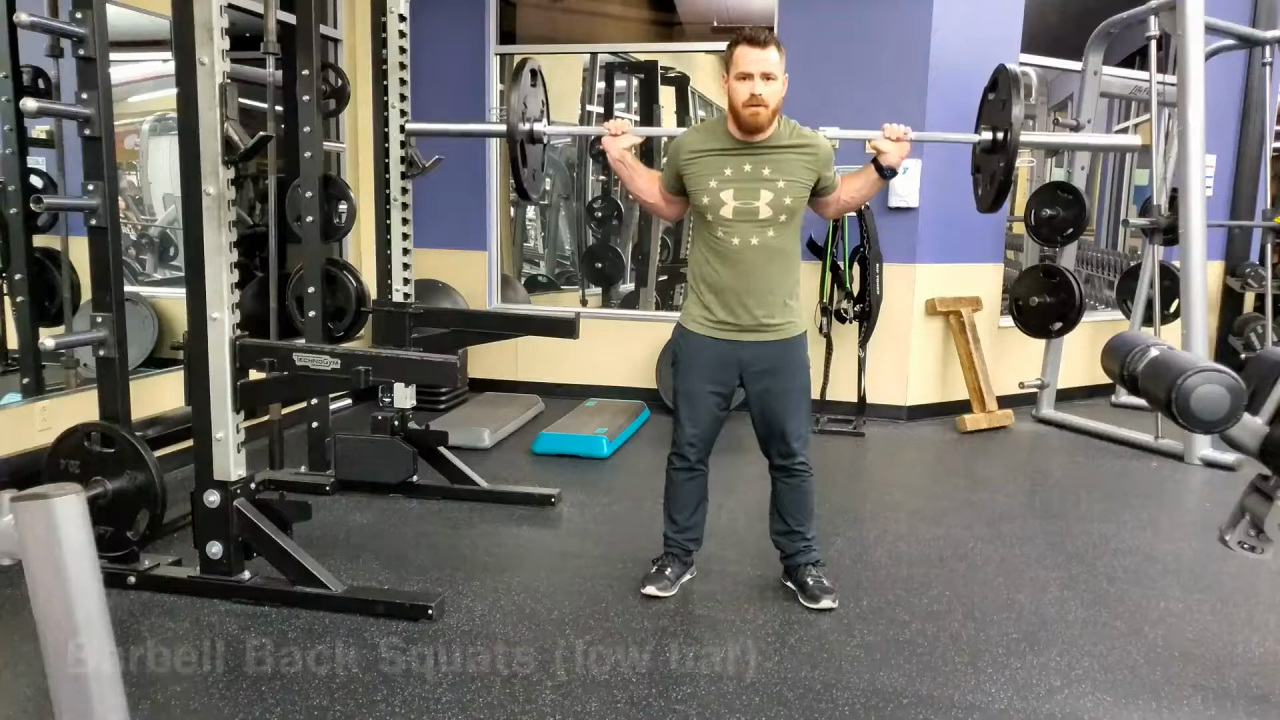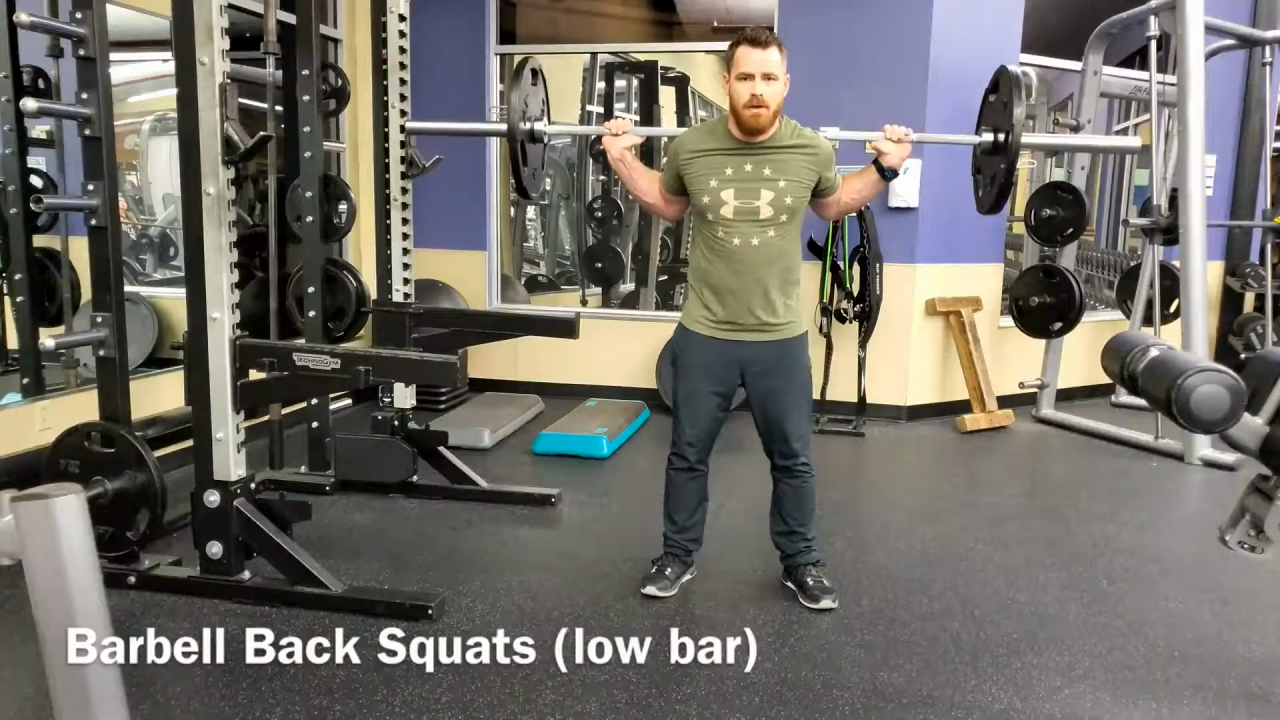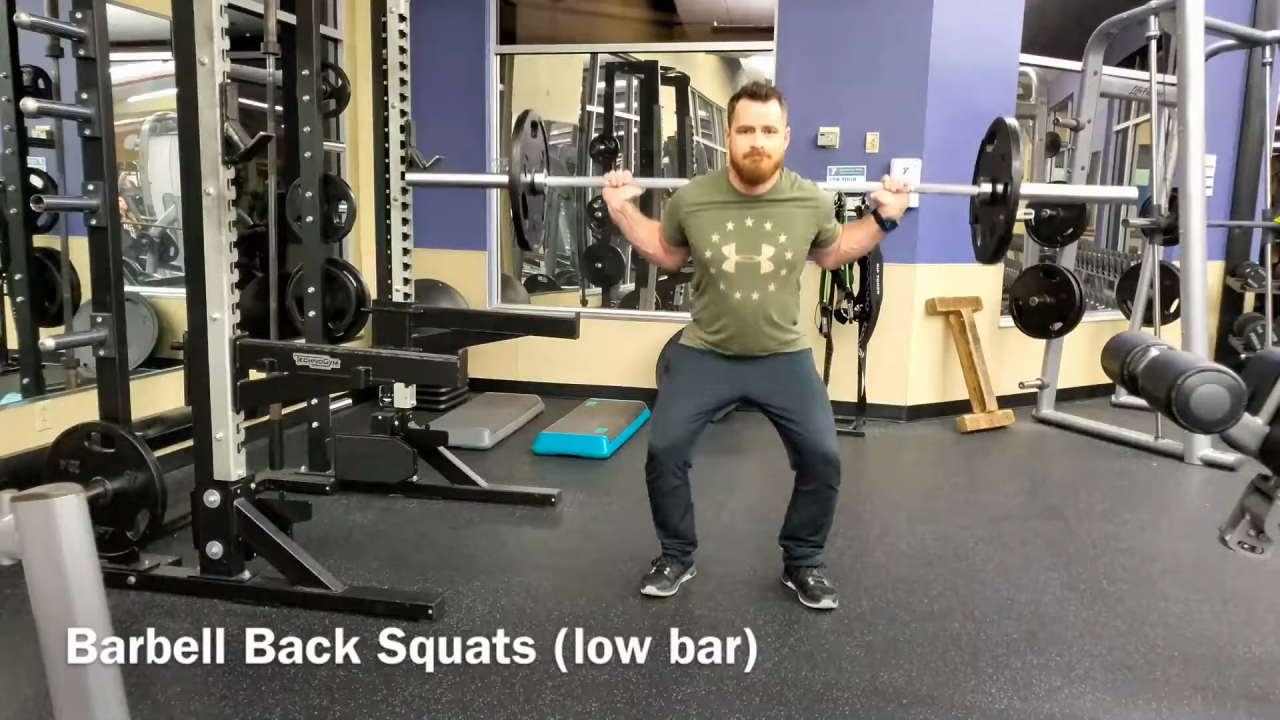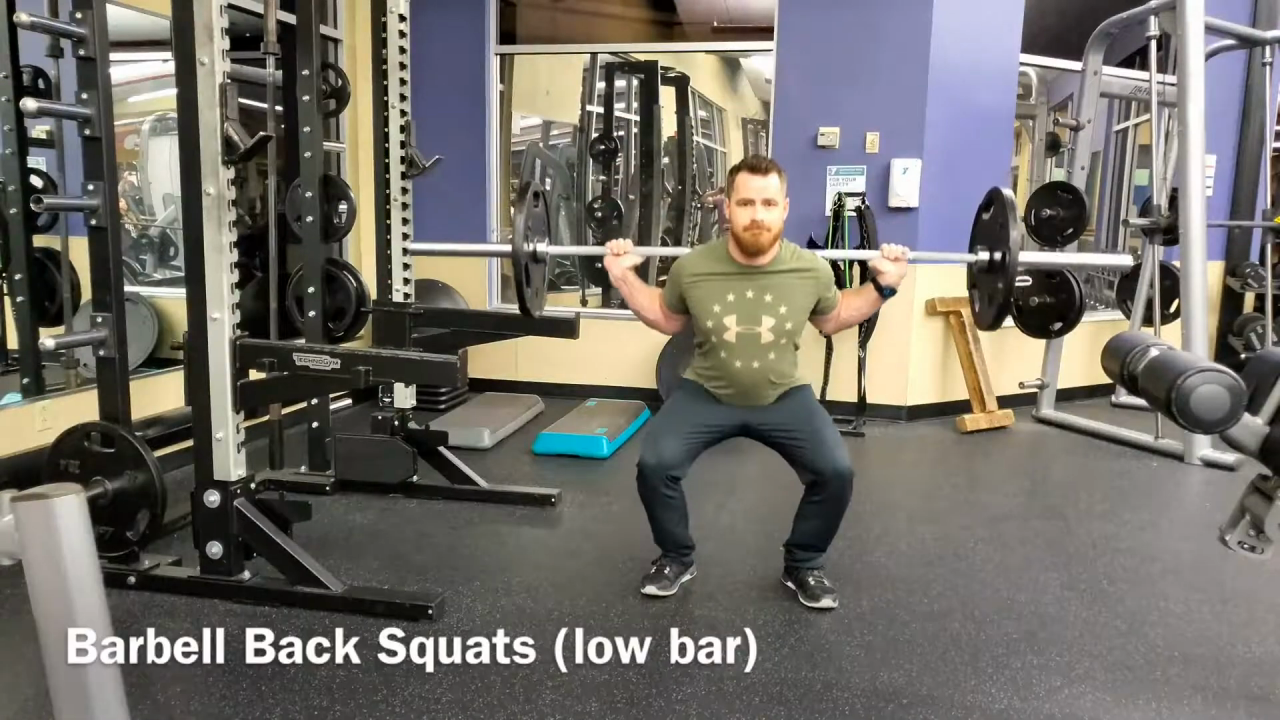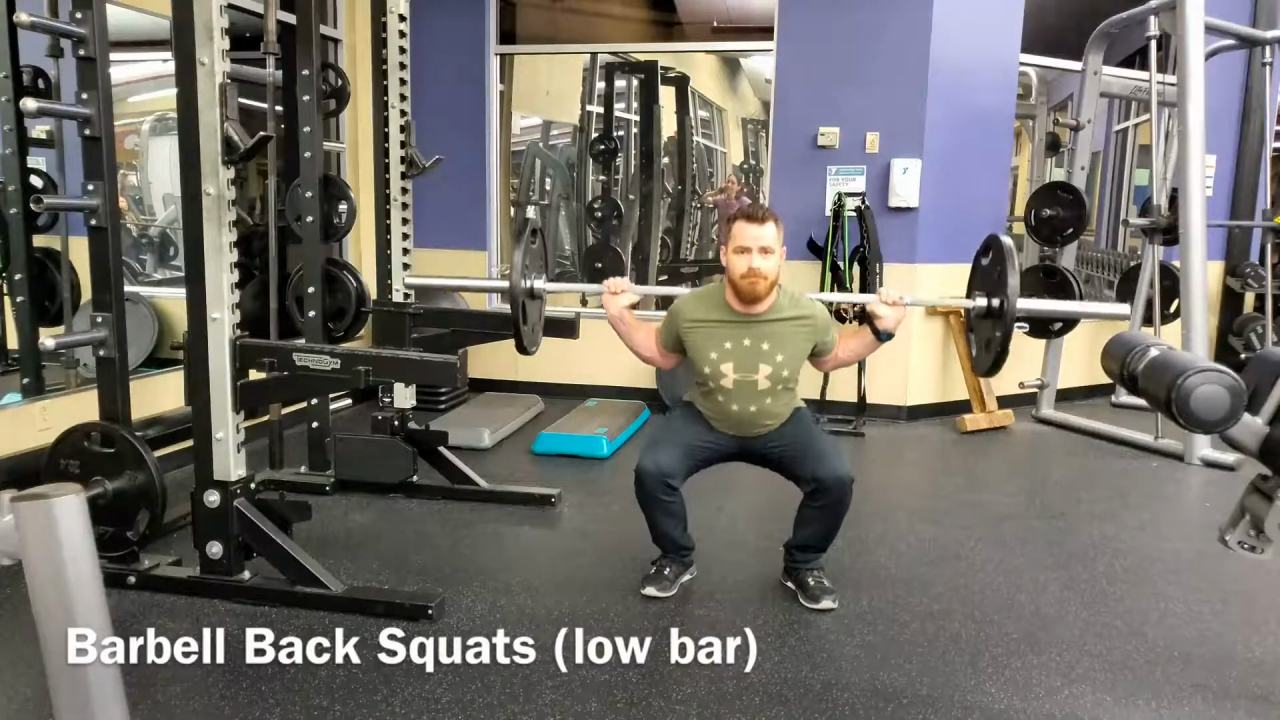
dt=0.4s
person 1, frame 1
left shoulder: (811, 150)
right shoulder: (689, 148)
left elbow: (832, 204)
right elbow: (668, 205)
left wrist: (882, 168)
right wrist: (623, 161)
left hip: (780, 337)
right hip: (704, 334)
left knee: (791, 458)
right knee: (688, 452)
left ankle: (801, 562)
right ankle: (677, 555)
person 1, frame 2
left shoulder: (813, 150)
right shoulder: (690, 147)
left elbow: (834, 204)
right elbow: (667, 204)
left wrist: (884, 169)
right wrist: (621, 160)
left hip: (781, 336)
right hip: (705, 333)
left knee: (793, 459)
right knee: (688, 453)
left ankle: (801, 563)
right ankle: (677, 557)
person 1, frame 3
left shoulder: (812, 201)
right shoulder: (691, 199)
left elbow: (832, 253)
right elbow: (667, 254)
left wrist: (882, 219)
right wrist: (622, 210)
left hip: (783, 355)
right hip: (705, 352)
left knee: (821, 458)
right knee: (665, 451)
left ankle: (803, 564)
right ankle: (676, 557)
person 1, frame 4
left shoulder: (811, 270)
right shoulder: (692, 268)
left elbow: (832, 319)
right elbow: (668, 319)
left wrist: (881, 287)
right wrist: (624, 278)
left hip: (783, 396)
right hip: (706, 393)
left knee: (836, 472)
right knee: (654, 464)
left ankle: (803, 565)
right ankle: (676, 558)
person 1, frame 5
left shoulder: (809, 315)
right shoulder: (689, 310)
left elbow: (830, 356)
right elbow: (663, 354)
left wrist: (878, 330)
right wrist: (620, 316)
left hip: (782, 424)
right hip: (704, 420)
left knee: (835, 478)
right knee: (652, 471)
left ankle: (802, 566)
right ankle: (676, 559)
